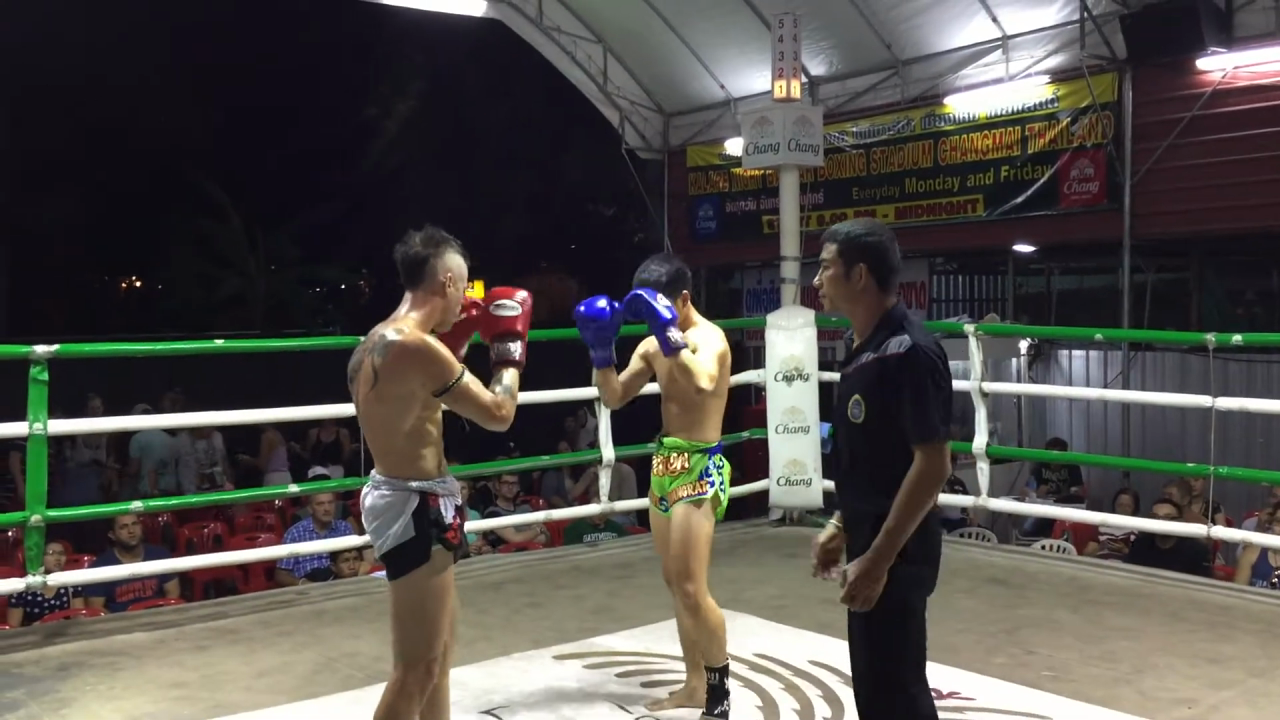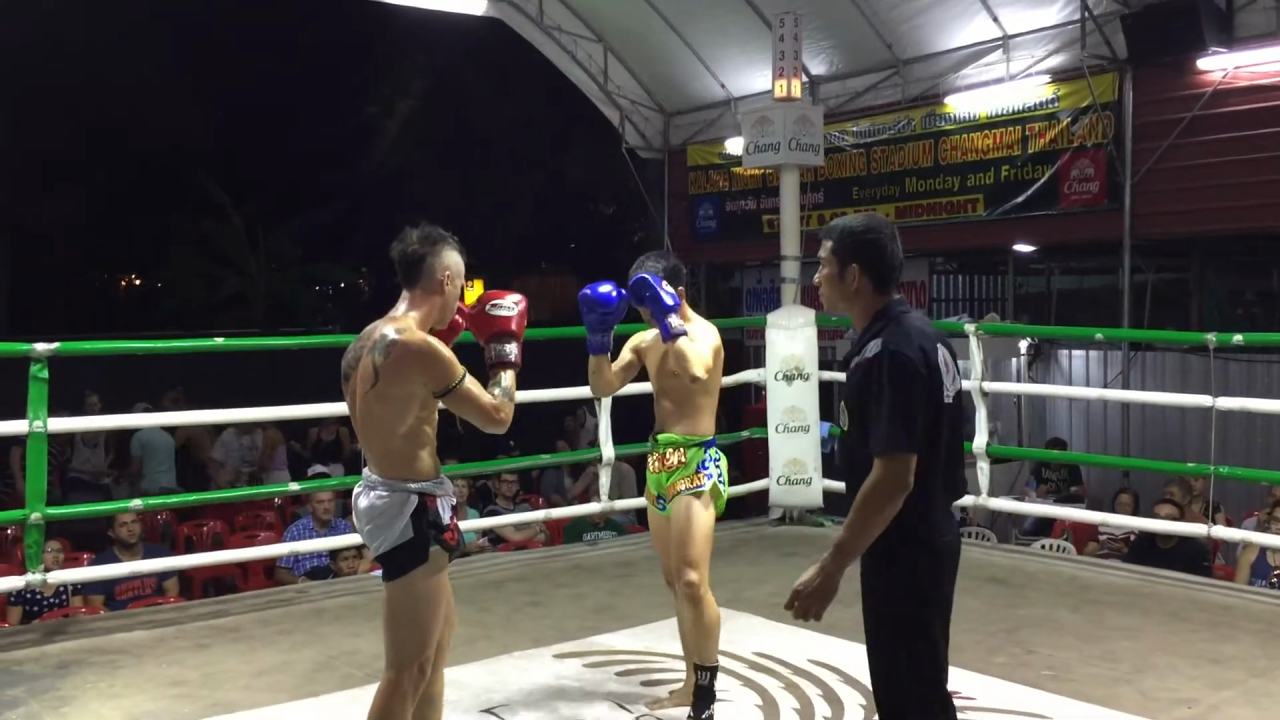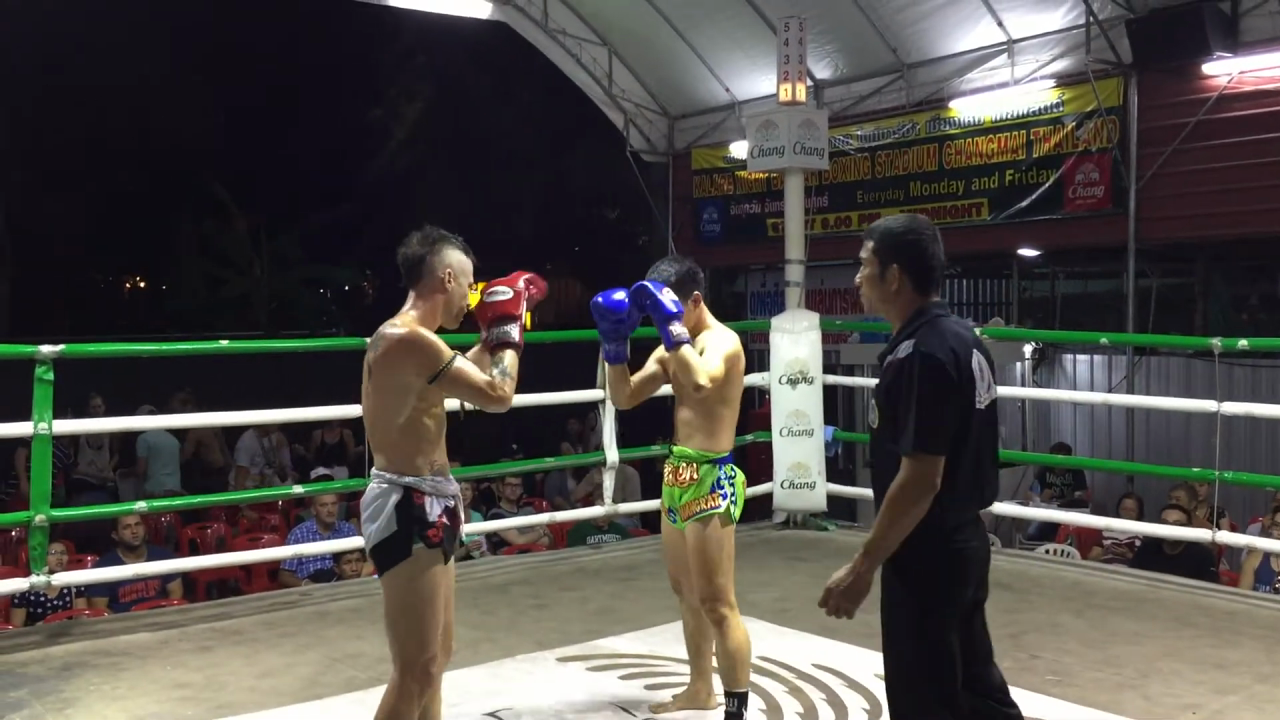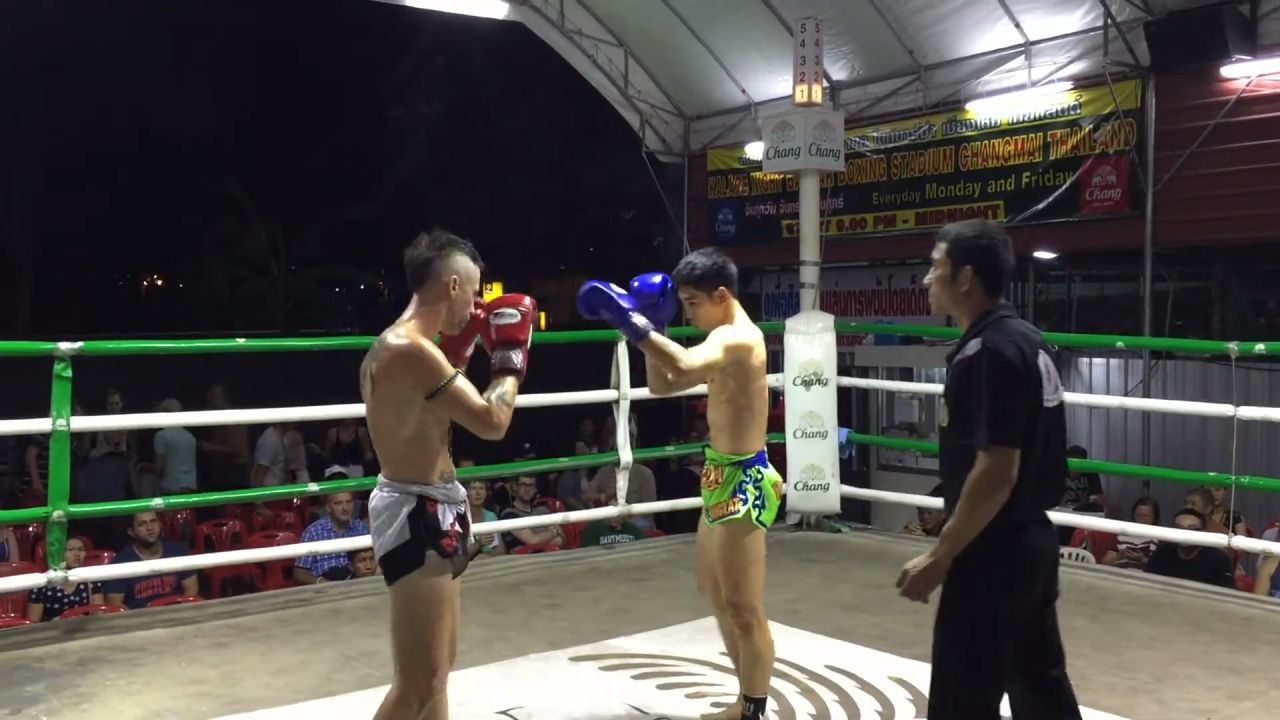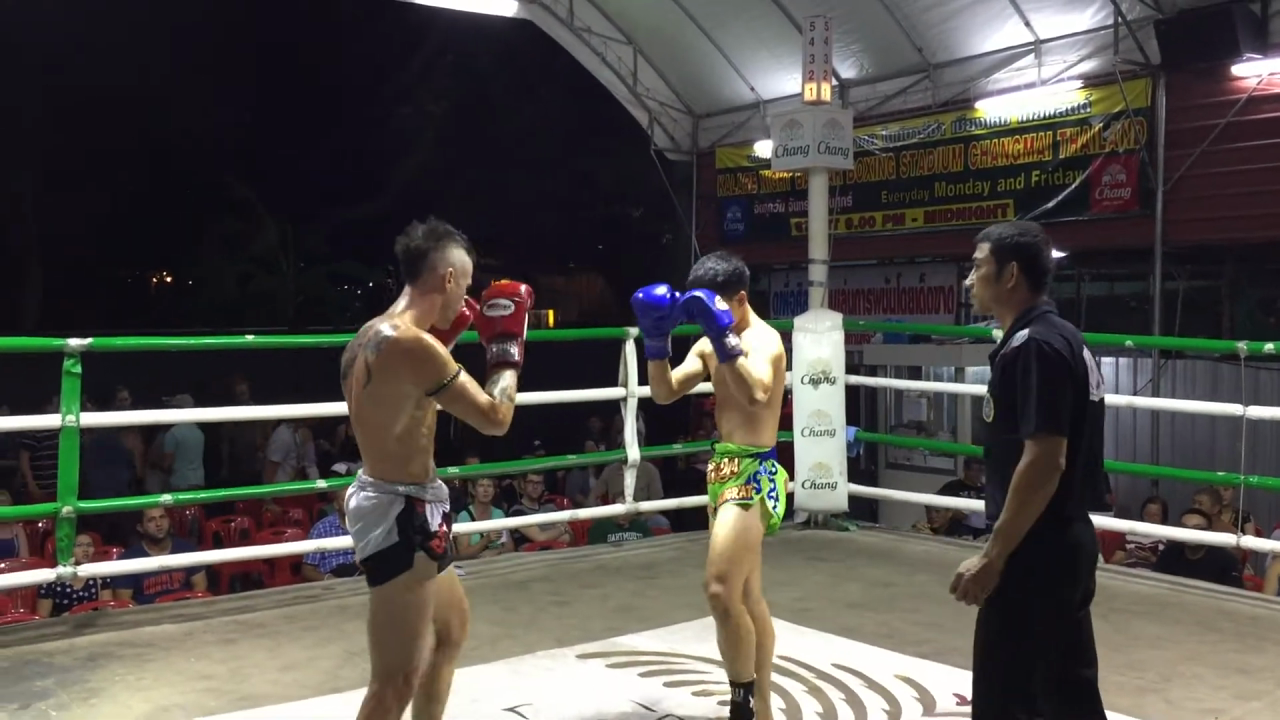
dt=0.4s
person 1, frame 1
left shoulder: (908, 351)
right shoulder: (862, 345)
left elbow: (932, 464)
left wrist: (879, 558)
right wrist: (841, 523)
left hip: (895, 548)
right hip: (870, 537)
right knee: (874, 680)
person 1, frame 2
left shoulder: (889, 353)
right shoulder: (916, 334)
left elbow: (893, 477)
left wrist: (830, 567)
left hip: (904, 548)
right hip: (924, 538)
person 1, frame 3
left shoulder: (920, 355)
right shoulder: (959, 338)
left elbow: (920, 479)
left wrist: (861, 568)
left hip: (926, 555)
right hip: (961, 542)
person 1, frame 4
left shoulder: (988, 352)
right shoulder: (1024, 341)
left elbow: (995, 471)
left wrist: (939, 556)
left hip: (993, 553)
right hip: (1030, 543)
person 1, frame 5
left shoulder: (1033, 346)
right shoulder: (1060, 338)
left elbow: (1044, 461)
left wrist: (993, 556)
left hip: (1036, 551)
right hip: (1067, 542)
person 2, frame 1
left shoulder: (377, 341)
right shoulder: (415, 346)
right elbow: (498, 414)
left wrist: (457, 338)
right wrist: (509, 341)
left hip: (400, 498)
right hip: (417, 508)
left knee: (438, 648)
right knee: (417, 668)
person 2, frame 2
left shoulder: (369, 339)
right shoulder: (418, 347)
right elbow: (497, 416)
right wrist: (504, 343)
left hip: (386, 494)
right hip: (411, 507)
left knee: (438, 633)
right knee: (409, 668)
person 2, frame 3
left shoulder: (401, 338)
right shoulder: (409, 340)
left elbow: (467, 370)
right elbow: (496, 394)
left wrist: (494, 333)
right wrist: (506, 326)
left hip: (423, 504)
right hip: (410, 507)
left knee: (435, 655)
right knee: (415, 671)
person 2, frame 4
left shoulder: (404, 345)
right shoulder: (411, 351)
right elbow: (491, 422)
left wrist: (458, 349)
right wrist: (511, 352)
left hip: (433, 514)
right hip: (419, 518)
left knee: (438, 664)
person 2, frame 5
left shoulder: (372, 335)
right shoulder: (411, 344)
right elbow: (494, 418)
left wrist: (440, 340)
right wrist: (506, 342)
left hip: (388, 504)
right hip: (403, 515)
left knee: (453, 627)
person 3, frame 1
left shoulder: (709, 338)
right shoulder: (651, 346)
left elbow: (703, 385)
right elbow: (613, 397)
left wrist: (669, 331)
right wrist: (600, 348)
left hip: (699, 468)
right hip: (665, 466)
left knee: (690, 586)
right knee: (675, 584)
person 3, frame 2
left shoulder: (703, 333)
right shoulder: (643, 341)
left elbow: (697, 373)
right elbow: (602, 387)
left wrist: (669, 317)
right wrist: (598, 334)
left hip: (696, 463)
right hip: (659, 462)
left knee: (692, 580)
right knee: (674, 581)
person 3, frame 3
left shoulder: (723, 341)
right shoulder: (669, 350)
left elbow: (701, 382)
right elbow: (623, 397)
left wrist: (672, 325)
right wrist: (614, 342)
left hip: (711, 478)
right hip: (676, 475)
left knee: (718, 604)
right knee: (684, 590)
person 3, frame 4
left shoulder: (739, 339)
right shoulder: (722, 344)
left elbow: (686, 364)
right elbow: (663, 383)
left wrist: (632, 320)
right wrist: (653, 325)
left hip: (741, 480)
right hip: (721, 477)
left knee: (744, 610)
right knee: (715, 591)
person 3, frame 5
left shoulder: (764, 339)
right shoulder: (708, 345)
left elbow: (757, 392)
right elbow: (665, 392)
left wrist: (725, 335)
right wrist: (656, 339)
left hip: (752, 475)
right hip: (723, 471)
left knee: (721, 590)
right knee: (746, 596)
